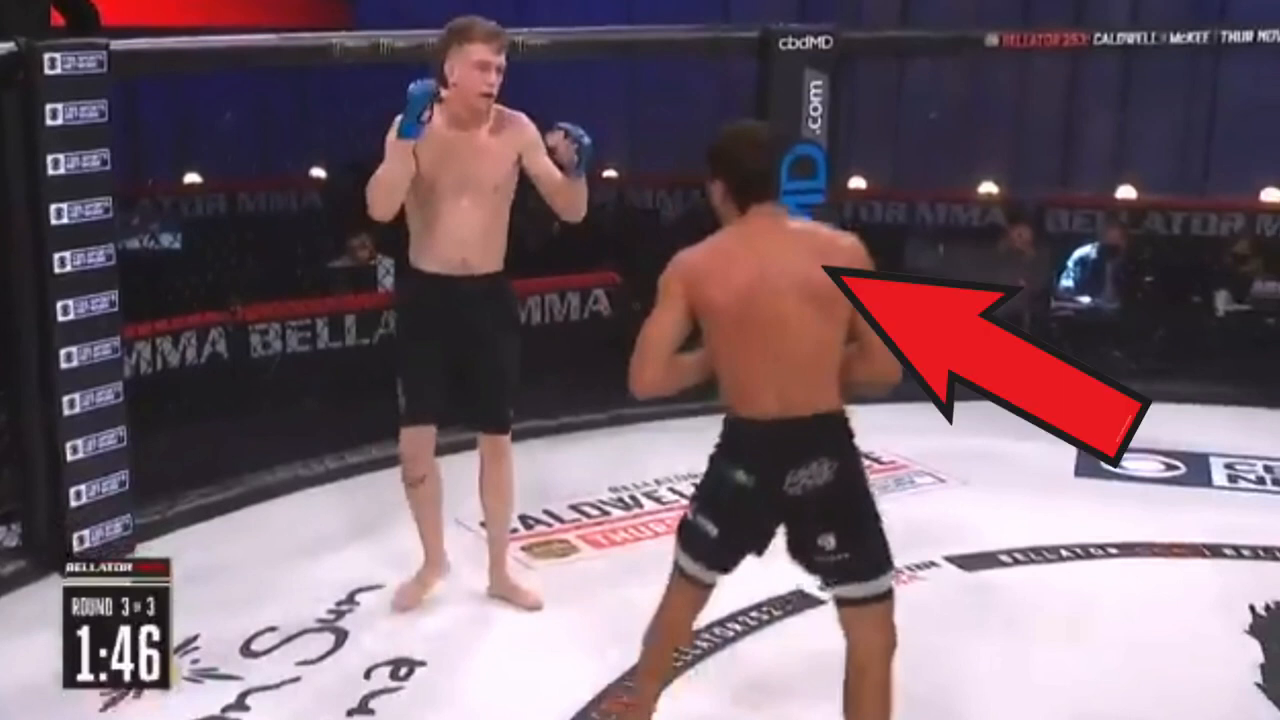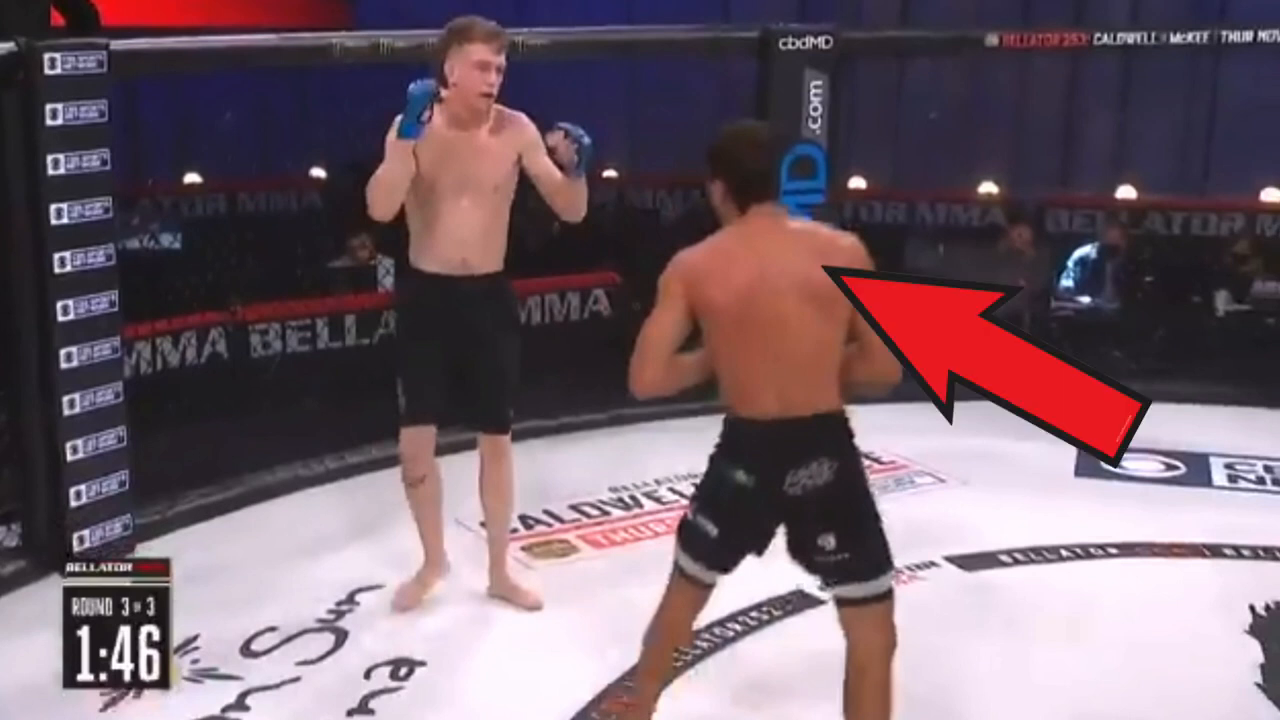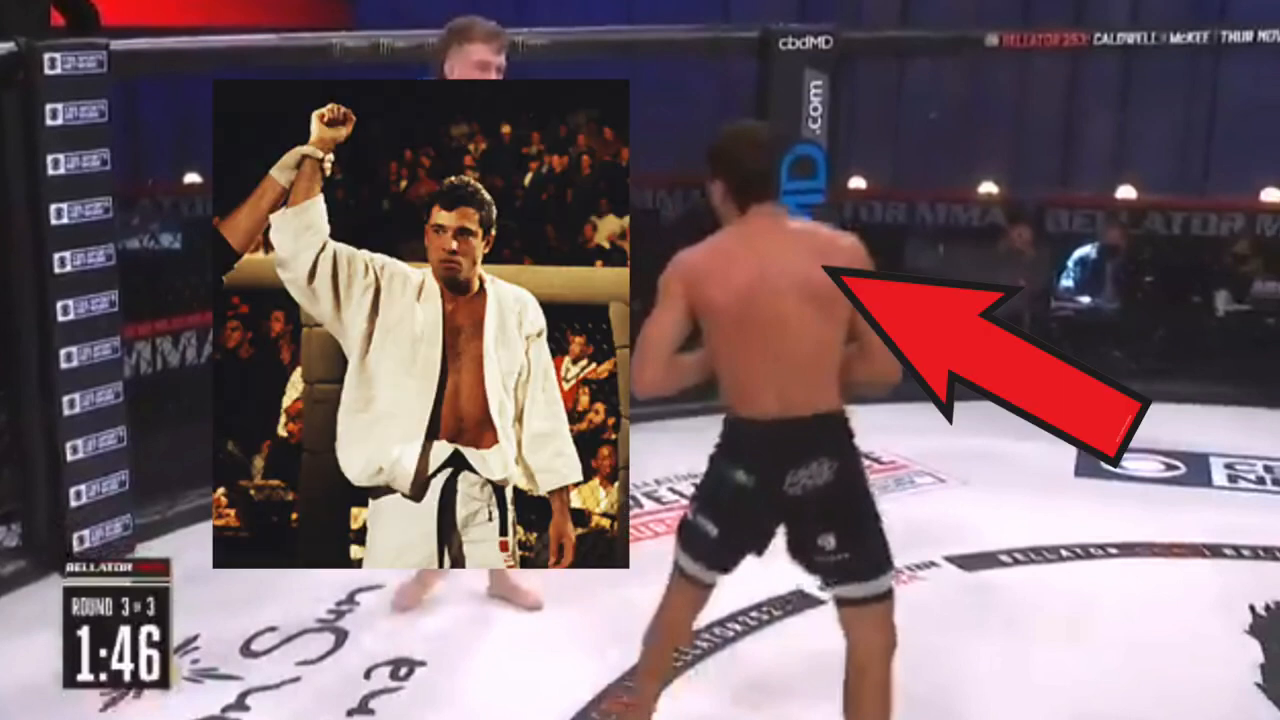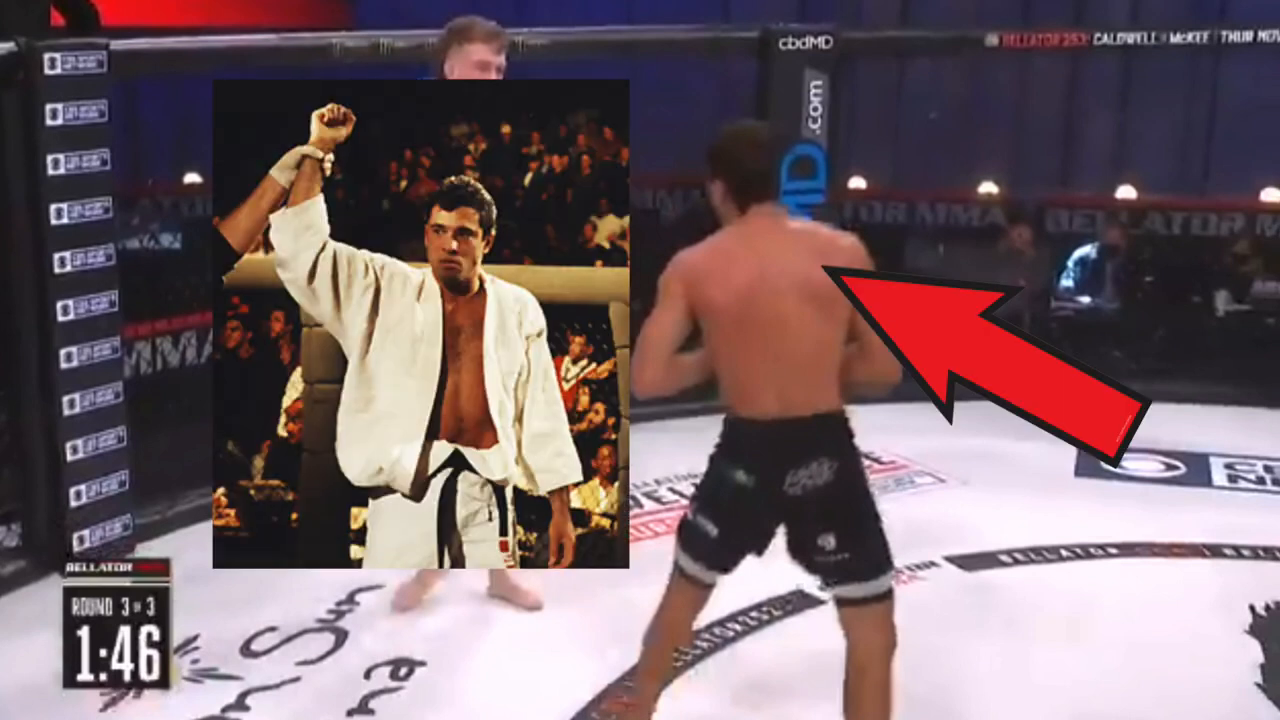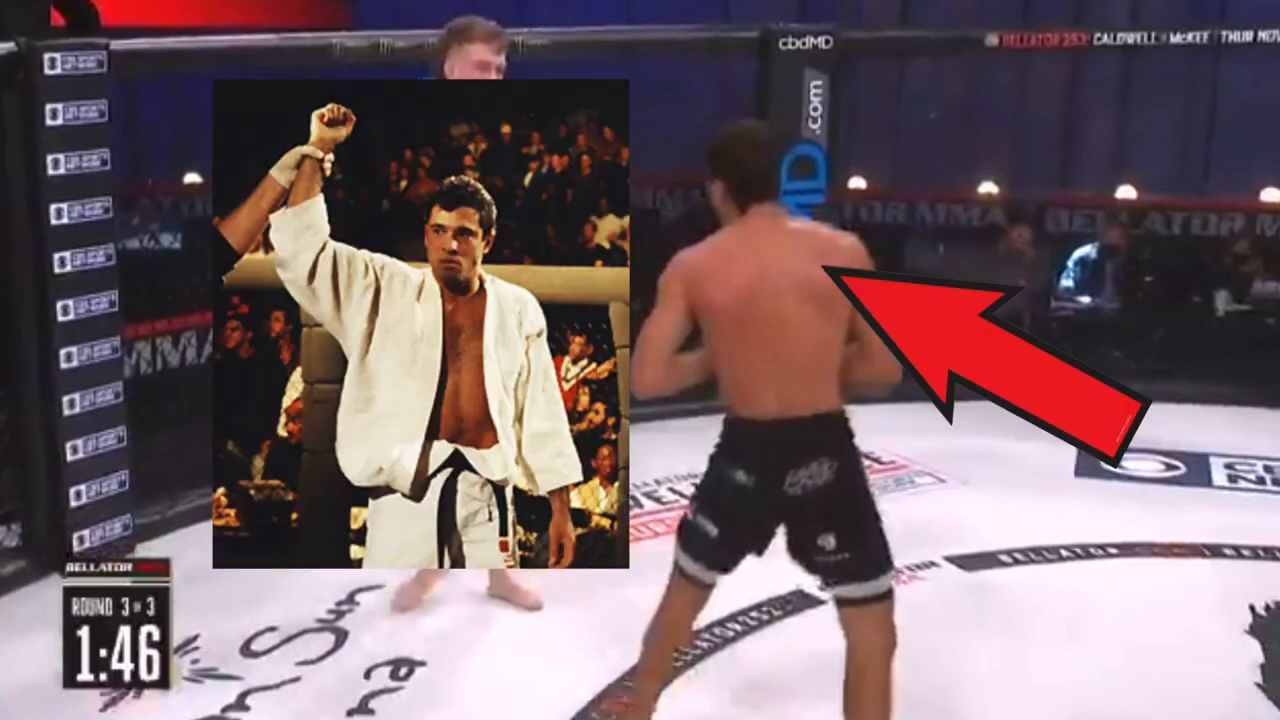
dt=1s
person 1, frame 1
left shoulder: (692, 267)
right shoulder: (844, 250)
left elbow: (646, 379)
right elbow: (885, 368)
left hip: (745, 452)
right hip: (824, 452)
left knee: (683, 590)
right knee: (872, 631)
person 1, frame 2
left shoulder: (692, 267)
right shoulder: (843, 250)
left elbow: (646, 379)
right elbow: (885, 369)
left hip: (745, 452)
right hip: (824, 452)
left knee: (683, 591)
right knee: (872, 630)
person 1, frame 3
left shoulder: (692, 266)
right shoulder: (844, 250)
left elbow: (646, 380)
right elbow: (886, 369)
left hip: (746, 452)
right hip: (825, 452)
left knee: (684, 591)
right knee: (872, 630)
person 1, frame 4
left shoulder: (692, 266)
right shoulder: (843, 250)
left elbow: (646, 380)
right elbow: (885, 369)
left hip: (745, 452)
right hip: (825, 452)
left knee: (683, 591)
right knee: (872, 631)
person 1, frame 5
left shoulder: (691, 267)
right shoulder: (844, 250)
left elbow: (647, 379)
right elbow: (886, 369)
left hip: (745, 452)
right hip: (825, 452)
left knee: (684, 590)
right knee: (871, 631)
person 2, frame 1
left shoulder: (516, 131)
right shoulder: (411, 129)
left elbow: (572, 212)
right elbow: (380, 209)
left wrist: (575, 168)
right wrist: (409, 131)
left hip: (488, 296)
right hip: (425, 295)
left knee: (496, 439)
right knee: (415, 443)
left ankle: (499, 570)
right ankle: (433, 560)
person 2, frame 2
left shoulder: (516, 131)
right shoulder: (411, 127)
left elbow: (572, 212)
right elbow: (380, 210)
left wrist: (574, 167)
right wrist: (409, 132)
left hip: (489, 297)
right hip: (425, 295)
left knee: (496, 440)
right knee: (415, 443)
left ankle: (499, 569)
right ankle: (433, 561)
person 2, frame 3
left shoulder: (517, 309)
right shoulder: (386, 290)
left elbow: (541, 409)
right elbow: (303, 251)
left wrist: (560, 509)
right wrist: (317, 152)
left hip: (481, 485)
right hip: (405, 484)
left knee: (496, 593)
right knee: (395, 600)
person 2, frame 4
left shoulder: (517, 309)
right shoulder: (385, 291)
left elbow: (540, 411)
right elbow: (302, 249)
left wrist: (560, 510)
right wrist: (318, 150)
left hip: (483, 493)
right hip: (405, 492)
right knee: (395, 614)
person 2, frame 5
left shoulder: (517, 310)
right shoulder: (385, 290)
left elbow: (540, 410)
right elbow: (301, 249)
left wrist: (560, 510)
right wrist: (318, 151)
left hip: (482, 492)
right hip: (406, 493)
